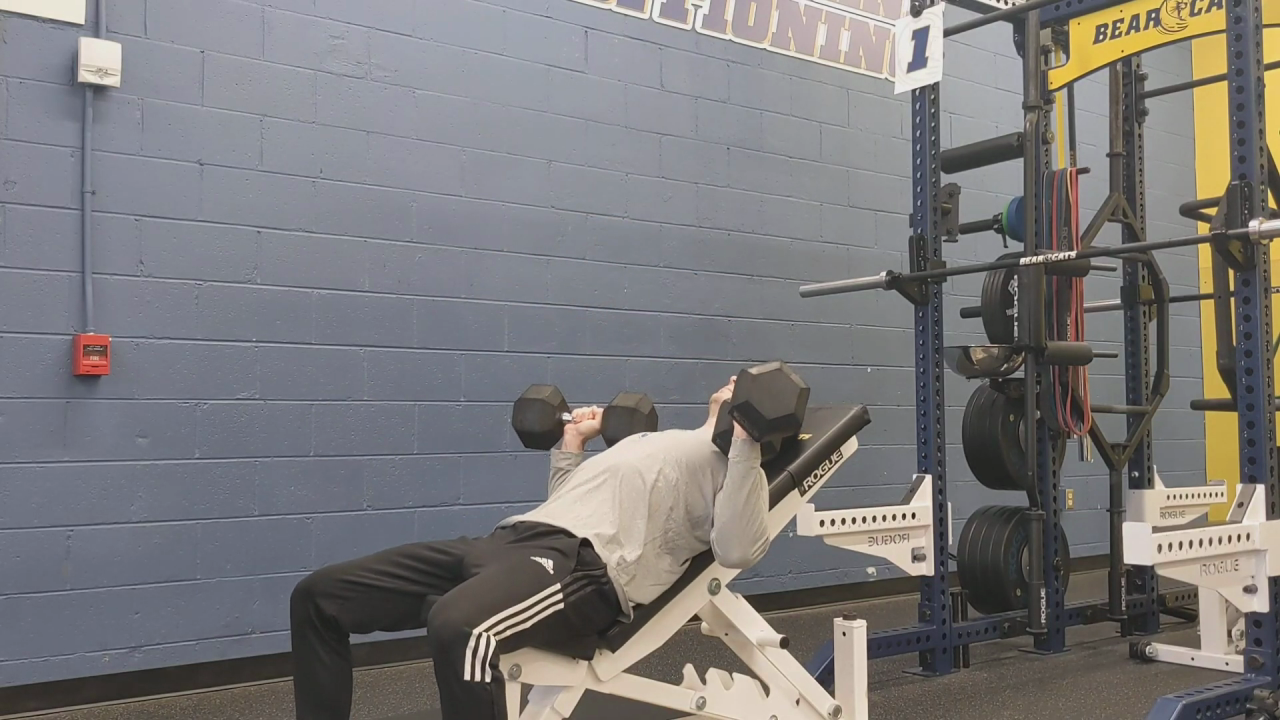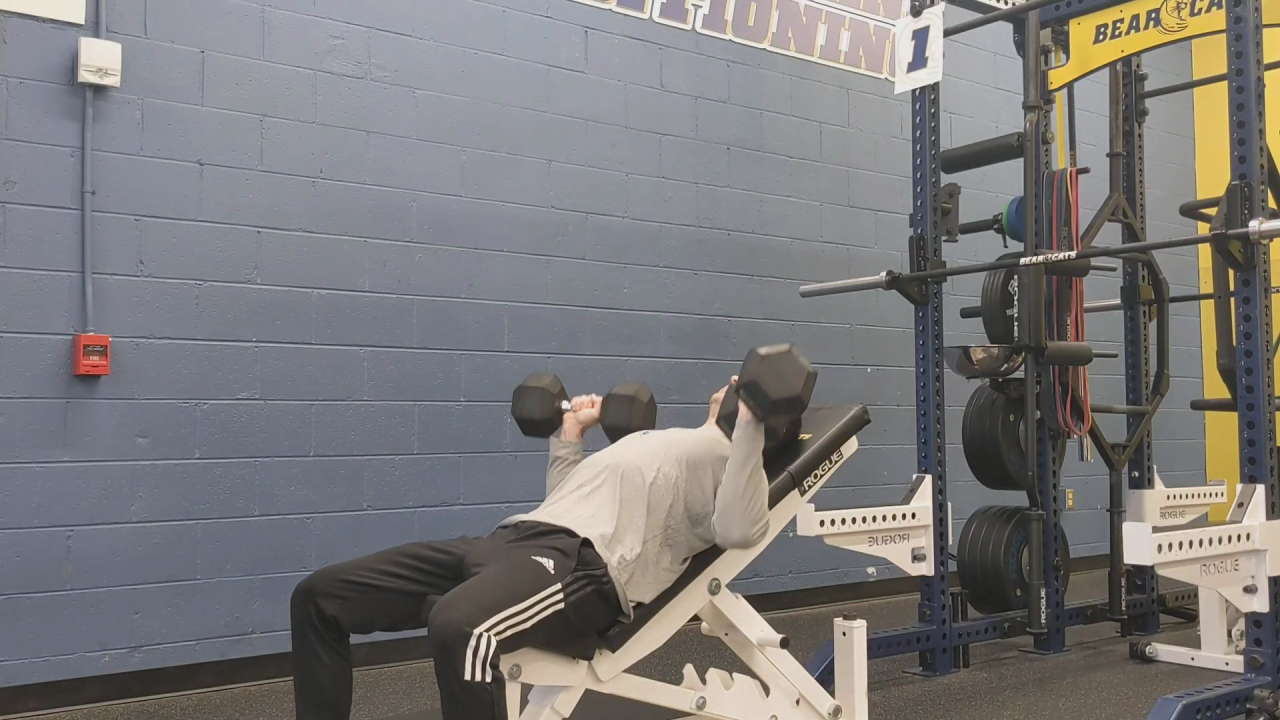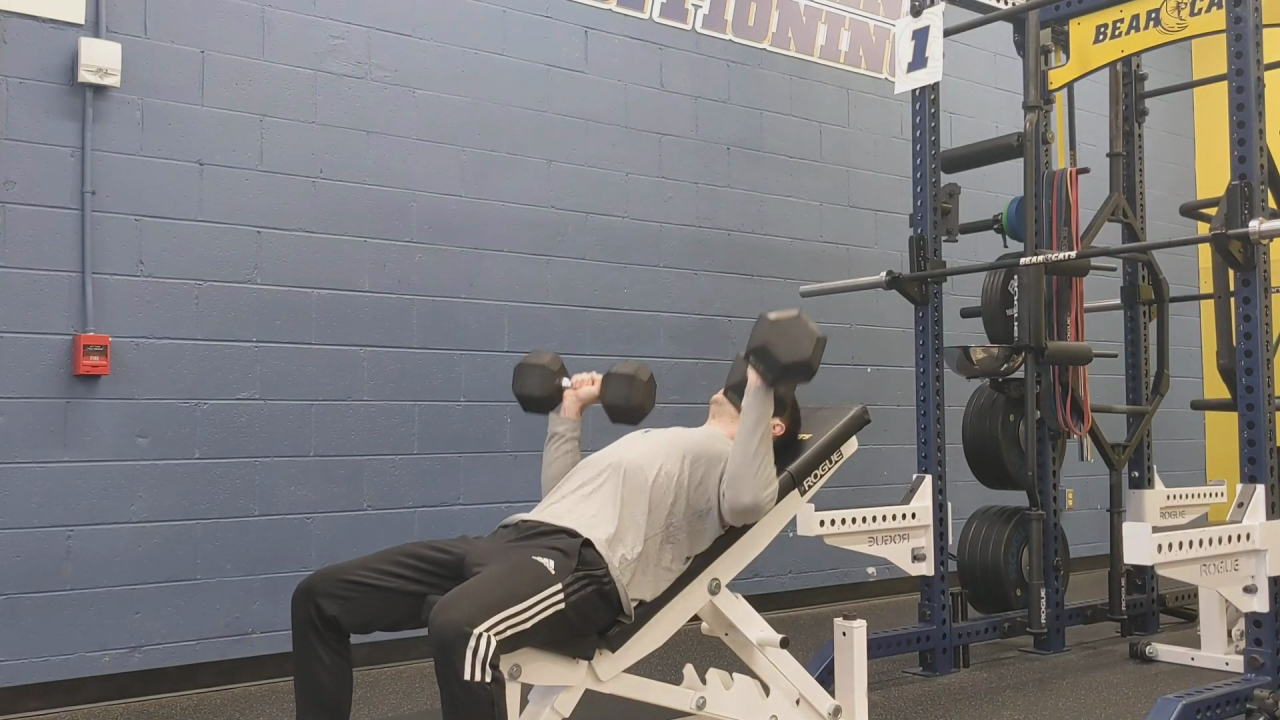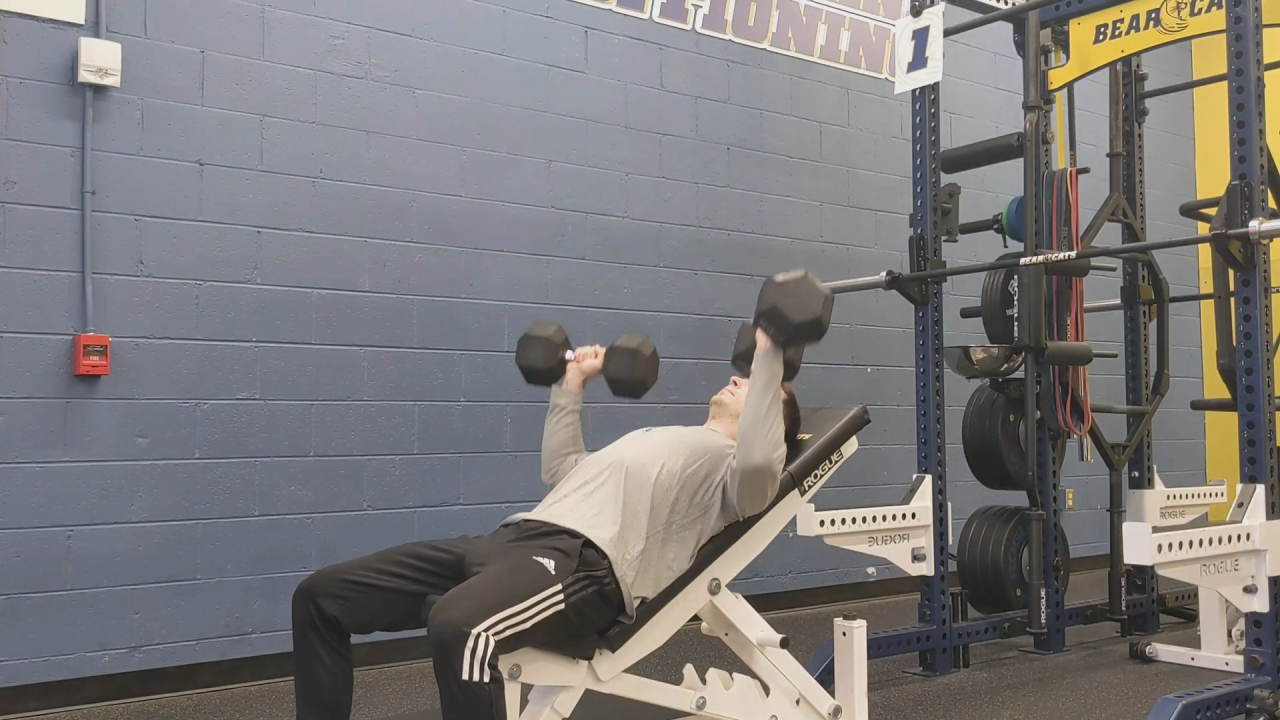
dt=0.1s
person 1, frame 1
left shoulder: (734, 461)
right shoulder: (660, 441)
left elbow: (737, 549)
left wrist: (746, 440)
right wrist: (573, 442)
left hip: (580, 563)
right hip: (512, 538)
left knee: (459, 630)
right knee: (319, 596)
person 1, frame 2
left shoulder: (733, 458)
right shoulder: (663, 441)
left elbow: (738, 530)
left wrist: (753, 419)
right wrist: (572, 429)
left hip: (581, 564)
right hip: (515, 538)
left knee: (459, 628)
right knee: (320, 595)
person 1, frame 3
left shoulder: (733, 457)
right shoulder: (663, 438)
left elbow: (748, 498)
left wrist: (760, 383)
right wrist: (570, 408)
left hip: (582, 562)
right hip: (513, 536)
left knee: (461, 629)
right knee: (321, 595)
person 1, frame 4
left shoulder: (731, 465)
right shoulder: (660, 436)
left elbow: (760, 459)
right elbow: (559, 469)
left wrist: (769, 353)
right wrist: (573, 382)
left hip: (584, 564)
right hip: (516, 537)
left knee: (459, 629)
right knee: (321, 595)
